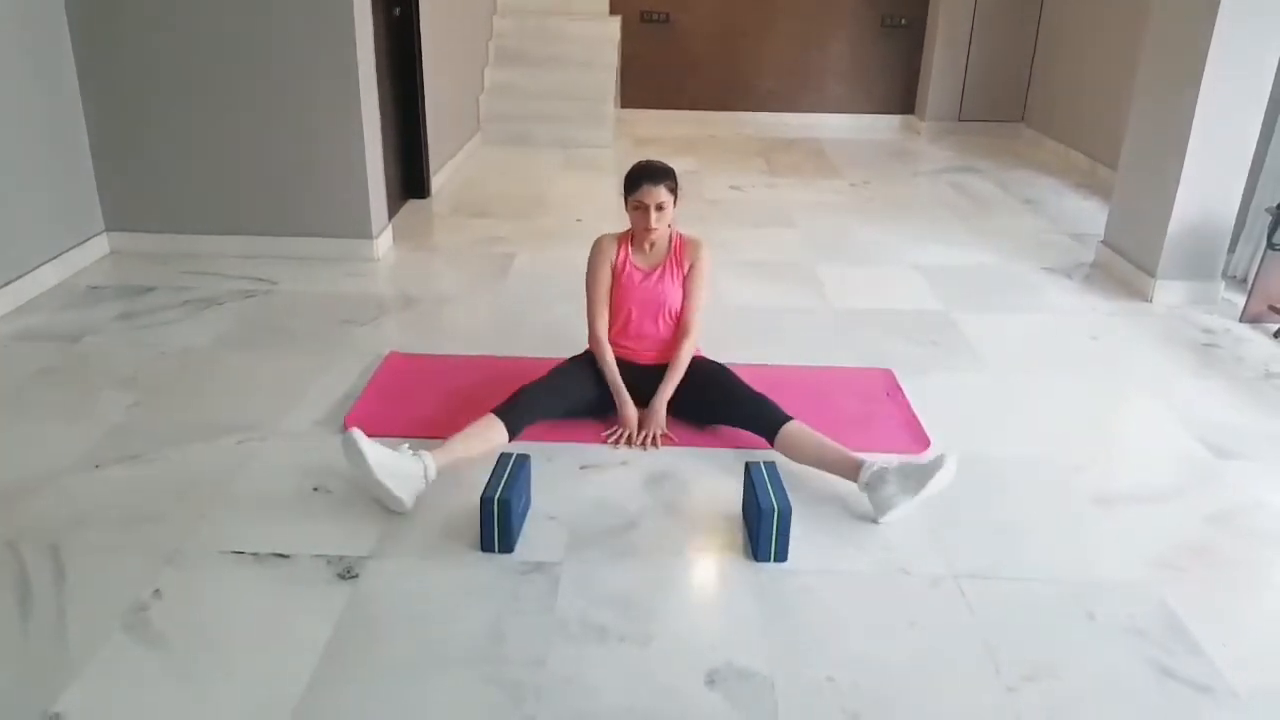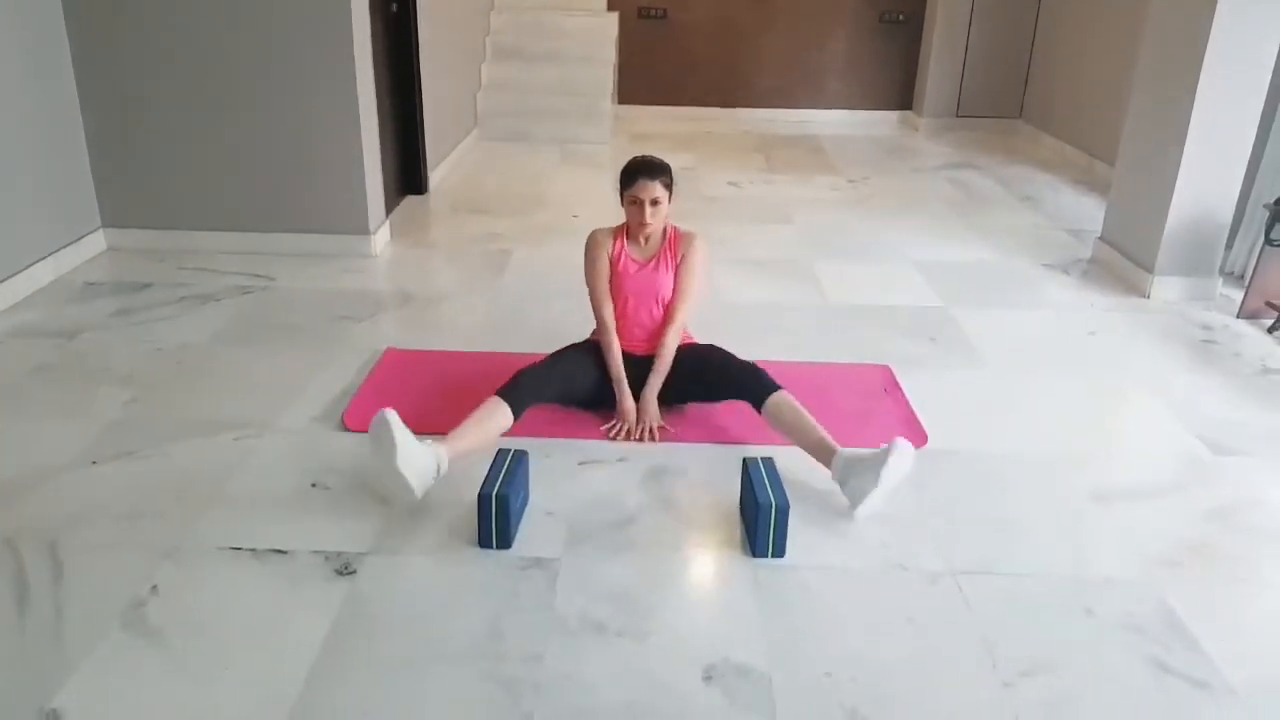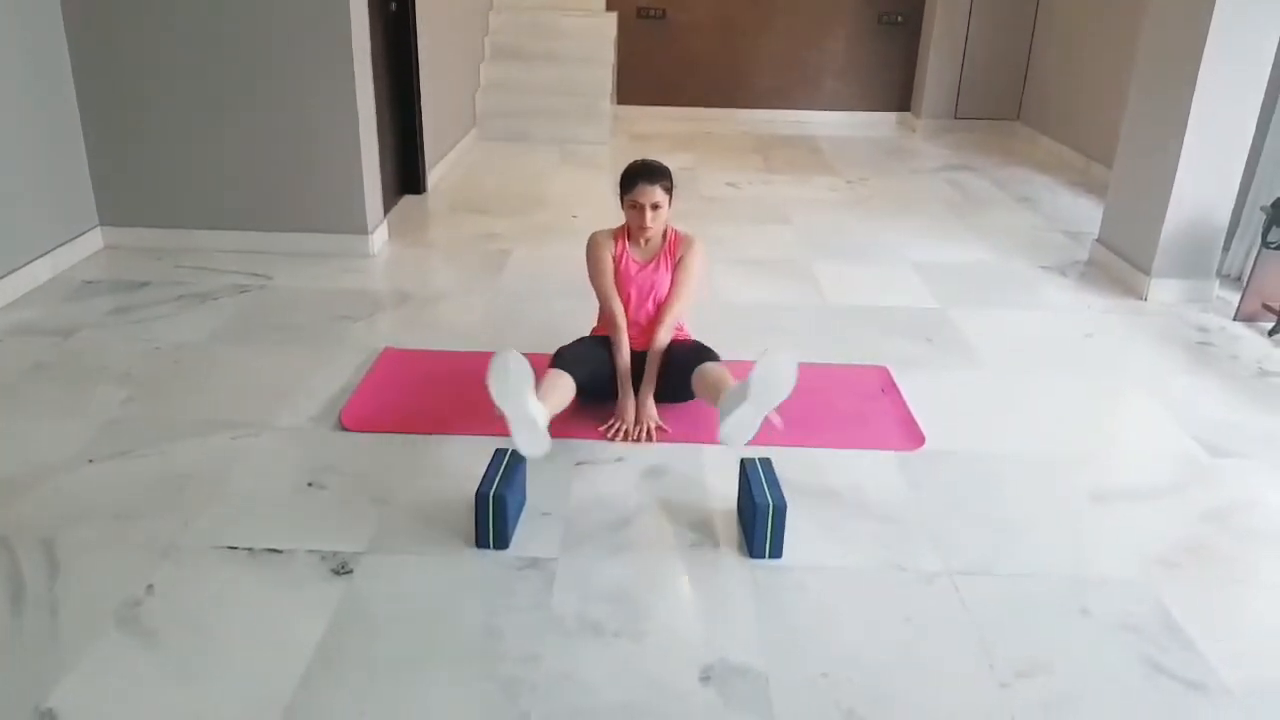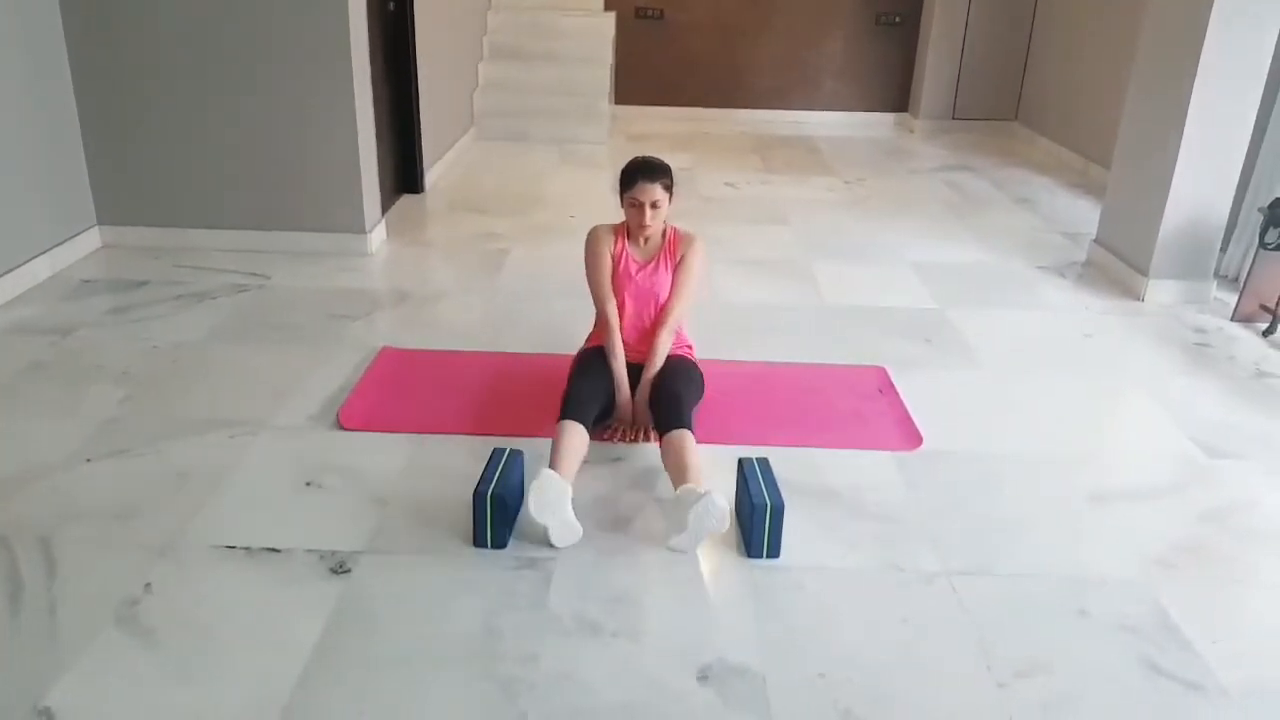
dt=0.3s
person 1, frame 1
left shoulder: (694, 253)
right shoulder: (607, 249)
left elbow: (690, 331)
right elbow: (597, 331)
left wrist: (661, 403)
right wrist: (622, 400)
left hip: (675, 369)
right hip: (615, 367)
left knee: (755, 408)
right knee: (531, 400)
left ankle: (872, 478)
right ankle: (419, 470)
person 1, frame 2
left shoulder: (689, 246)
right shoulder: (602, 243)
left elbow: (674, 322)
right elbow: (605, 321)
left wrist: (652, 392)
right wrist: (623, 392)
left hip: (669, 359)
right hip: (613, 356)
left knee: (747, 377)
right knee: (532, 380)
left ankle: (843, 466)
right ankle: (431, 460)
person 1, frame 3
left shoulder: (688, 249)
right shoulder: (602, 245)
left elbow: (669, 316)
right elbow: (615, 313)
left wrist: (649, 395)
right wrist: (623, 398)
left hip: (667, 350)
right hip: (614, 351)
left knee: (699, 358)
right knee: (569, 359)
left ankle: (734, 408)
right ankle: (532, 419)
person 1, frame 4
left shoulder: (688, 247)
right shoulder: (601, 240)
left elbow: (668, 324)
right elbow: (610, 316)
left wrist: (643, 394)
right wrist: (622, 393)
left hip: (668, 356)
right hip: (610, 353)
left knee: (674, 400)
right knee: (581, 396)
left ankle: (689, 502)
right ankle: (558, 498)
